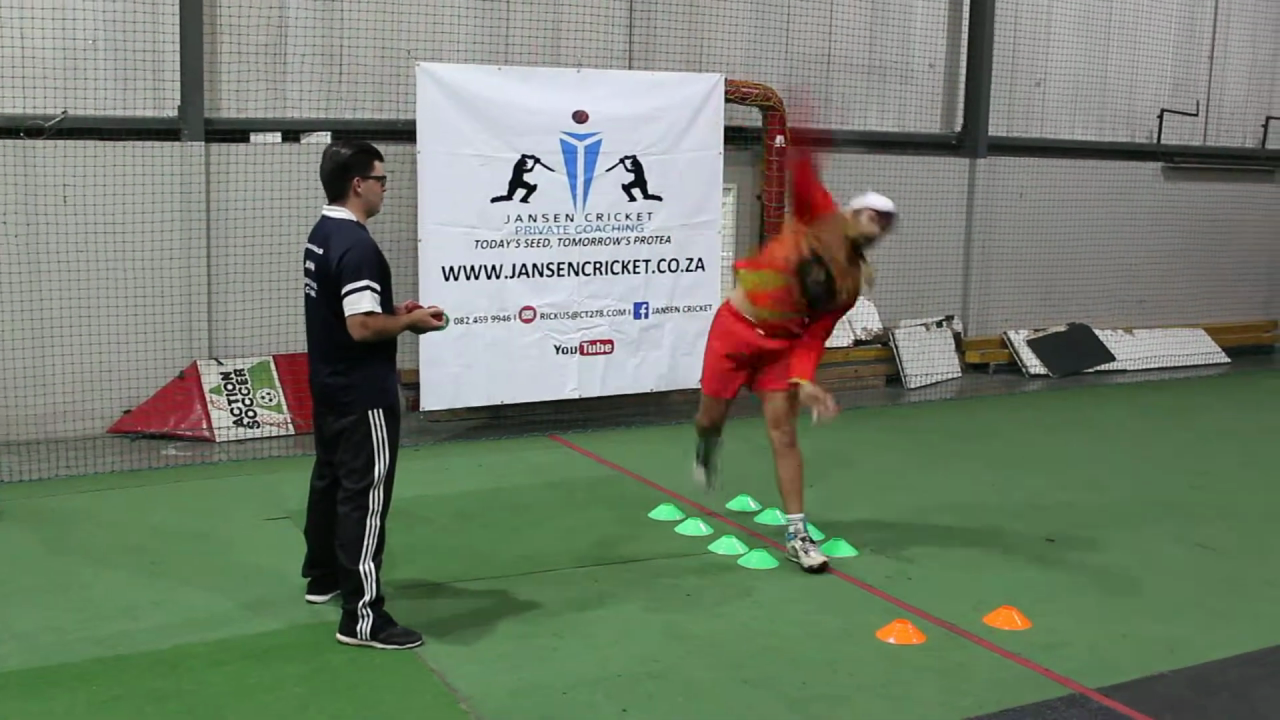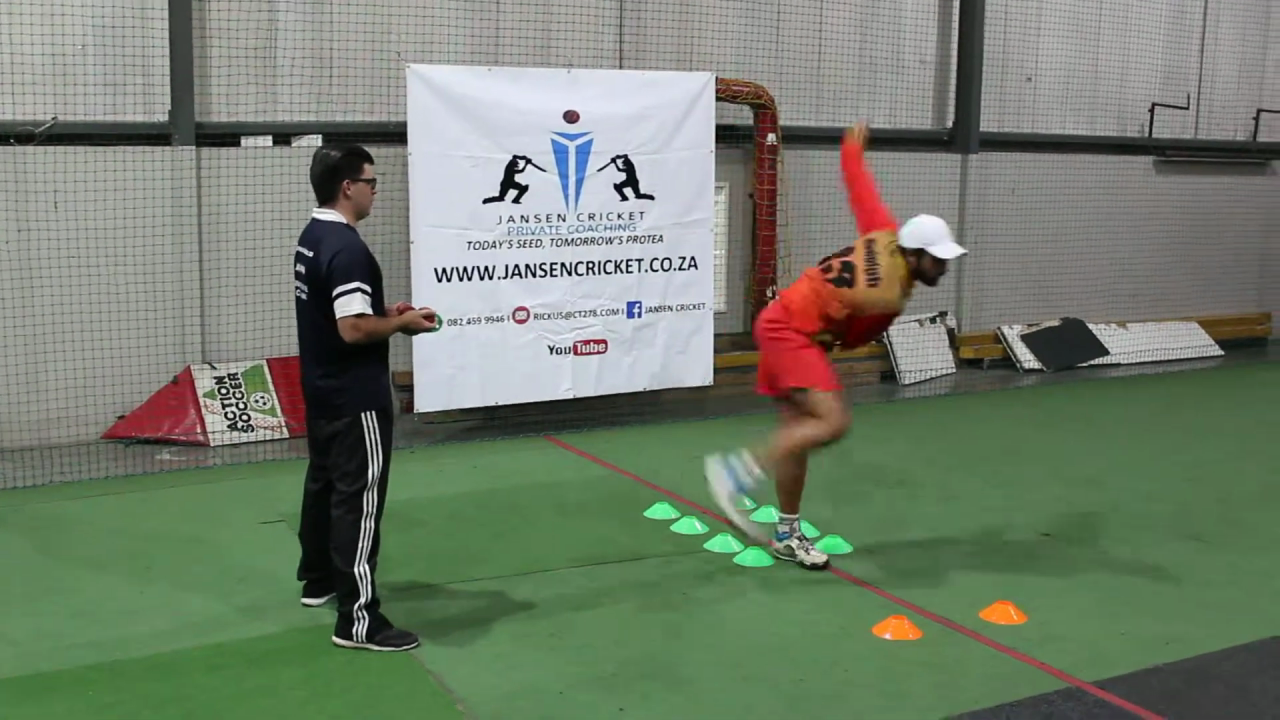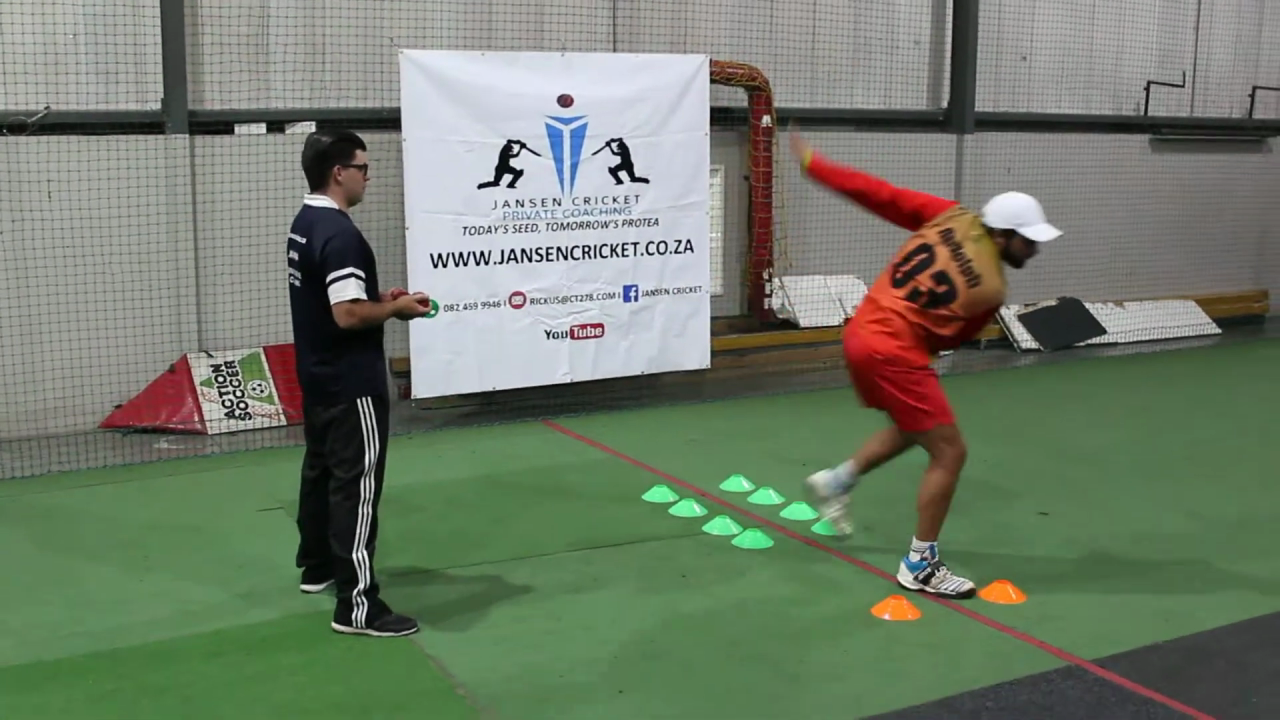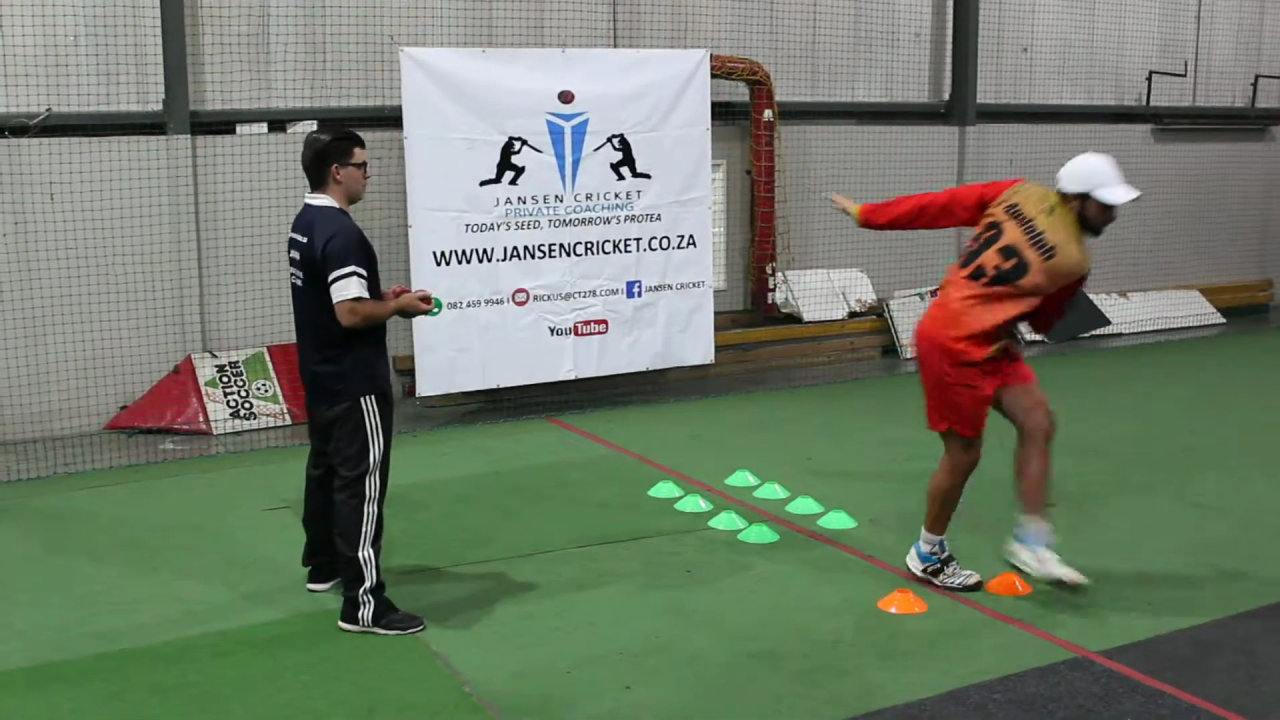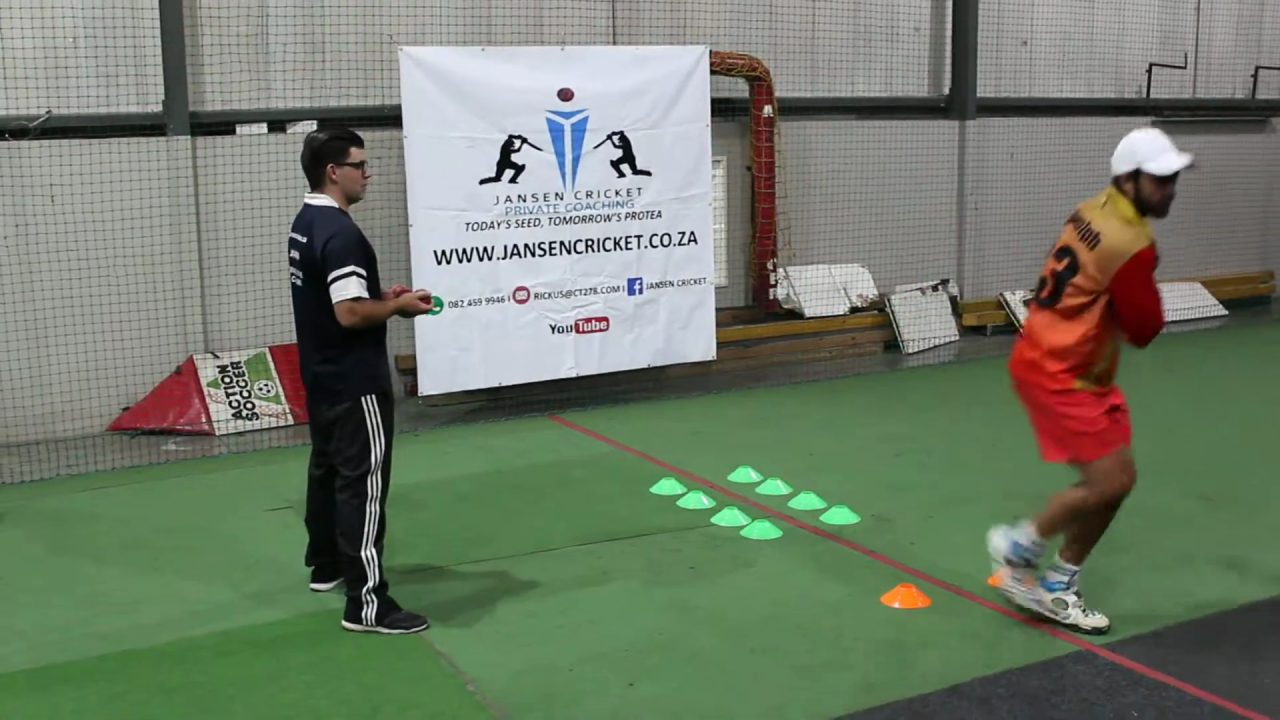
dt=0.3s
person 1, frame 1
left shoulder: (321, 234)
right shoulder: (357, 246)
right elbow: (361, 328)
left wrist: (391, 310)
right wrist: (410, 322)
left hip: (330, 386)
right hip: (362, 395)
left knee: (330, 480)
right knee: (364, 498)
left ankle: (323, 576)
right ankle: (362, 616)
person 1, frame 2
left shoulder: (312, 236)
right shoulder: (347, 248)
right elbow: (353, 328)
left wrist: (384, 311)
right wrist: (401, 323)
left hip: (322, 389)
right hip: (355, 398)
left knee: (324, 482)
right knee: (358, 500)
left ankle: (318, 579)
right ankle: (358, 618)
person 1, frame 3
left shoulder: (304, 223)
right shoulder: (340, 234)
right elbow: (348, 315)
left wrist: (378, 297)
right wrist: (396, 308)
left hip: (318, 375)
right hip: (351, 384)
left knee: (321, 470)
right knee: (356, 486)
left ankle: (317, 565)
right ankle: (356, 604)
person 1, frame 4
left shoulder: (305, 222)
right shoulder: (341, 233)
right elbow: (351, 313)
left wrist: (379, 295)
right wrist: (399, 306)
left hip: (321, 375)
right hip: (354, 383)
left knee: (325, 469)
right knee: (360, 485)
left ankle: (322, 564)
right ankle: (362, 602)
person 1, frame 5
left shoulder: (305, 223)
right shoulder: (340, 233)
right elbow: (350, 314)
left wrist: (379, 295)
right wrist: (400, 306)
left hip: (322, 374)
right hip: (354, 382)
left knee: (328, 468)
right knee: (362, 484)
left ankle: (325, 563)
right ankle: (366, 601)
person 2, frame 1
left shoulder: (852, 283)
right shoulder: (818, 219)
left elbow: (814, 338)
right elbow: (803, 178)
left wrist: (804, 381)
right wrist: (805, 153)
left hip: (782, 343)
right hip: (736, 325)
left knee: (783, 434)
right knee: (711, 418)
left ankle: (796, 534)
right ankle: (707, 448)
person 2, frame 2
left shoulder: (889, 235)
right shoulder: (887, 302)
left elbow: (860, 186)
right elbow: (853, 338)
left wrist: (853, 147)
left hip: (783, 322)
right hip: (790, 333)
left knee: (797, 428)
right knee: (833, 422)
left ankle: (786, 533)
right ankle: (737, 472)
person 2, frame 3
left shoulder: (953, 218)
right shoulder: (990, 294)
left elbow: (878, 194)
right elbow: (947, 338)
left wrist: (816, 165)
left hip: (861, 334)
right hip: (893, 353)
left knee: (911, 429)
right knee: (949, 452)
left ankle: (836, 481)
right ankle: (920, 565)
person 2, frame 4
left shoulder: (1017, 197)
right shoulder: (1070, 263)
left elbow: (934, 204)
right elbow: (1043, 318)
left wrist: (865, 214)
left hip: (985, 342)
right hip: (955, 345)
left knee: (1039, 424)
right knee: (963, 455)
left ankle: (1032, 544)
right ankle: (929, 557)
person 2, frame 5
left shoulder: (1096, 208)
right shoulder: (1133, 246)
right elbow: (1145, 329)
right wrist: (1126, 308)
left hip: (1087, 374)
right hip: (1055, 375)
left knee: (1120, 478)
right knee: (1108, 482)
left ankle: (1055, 587)
right ankle: (1018, 544)
